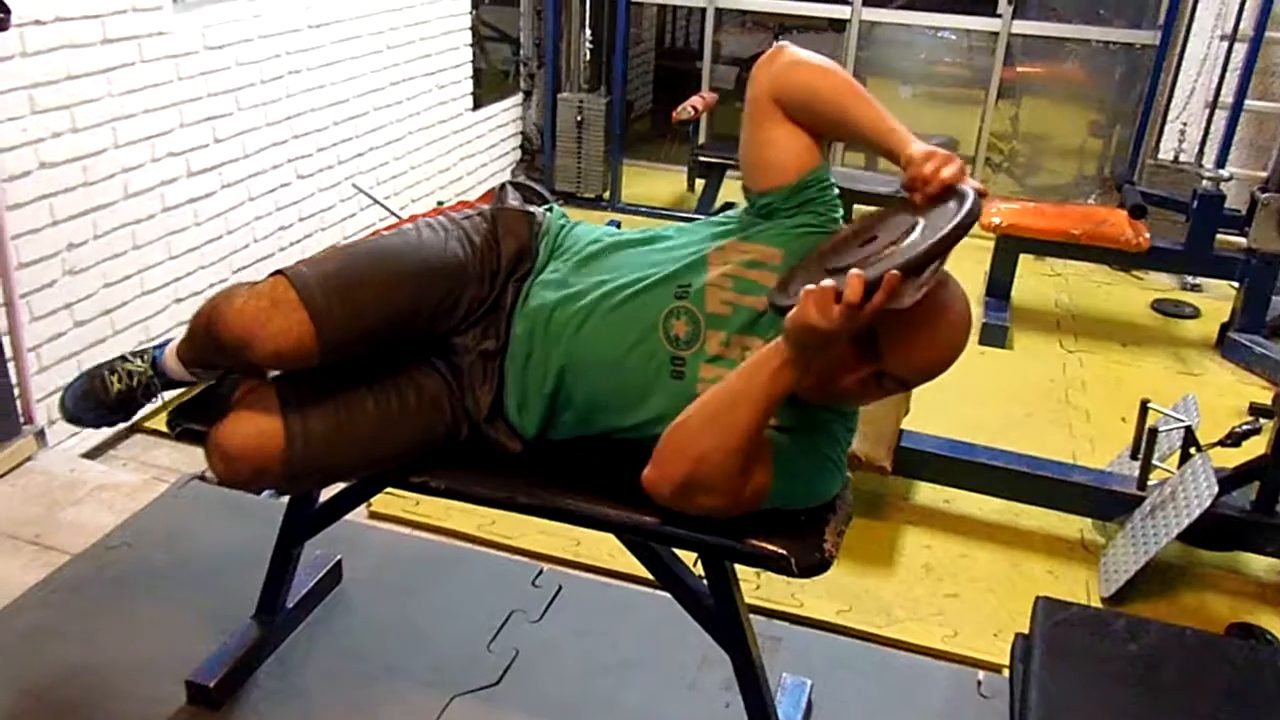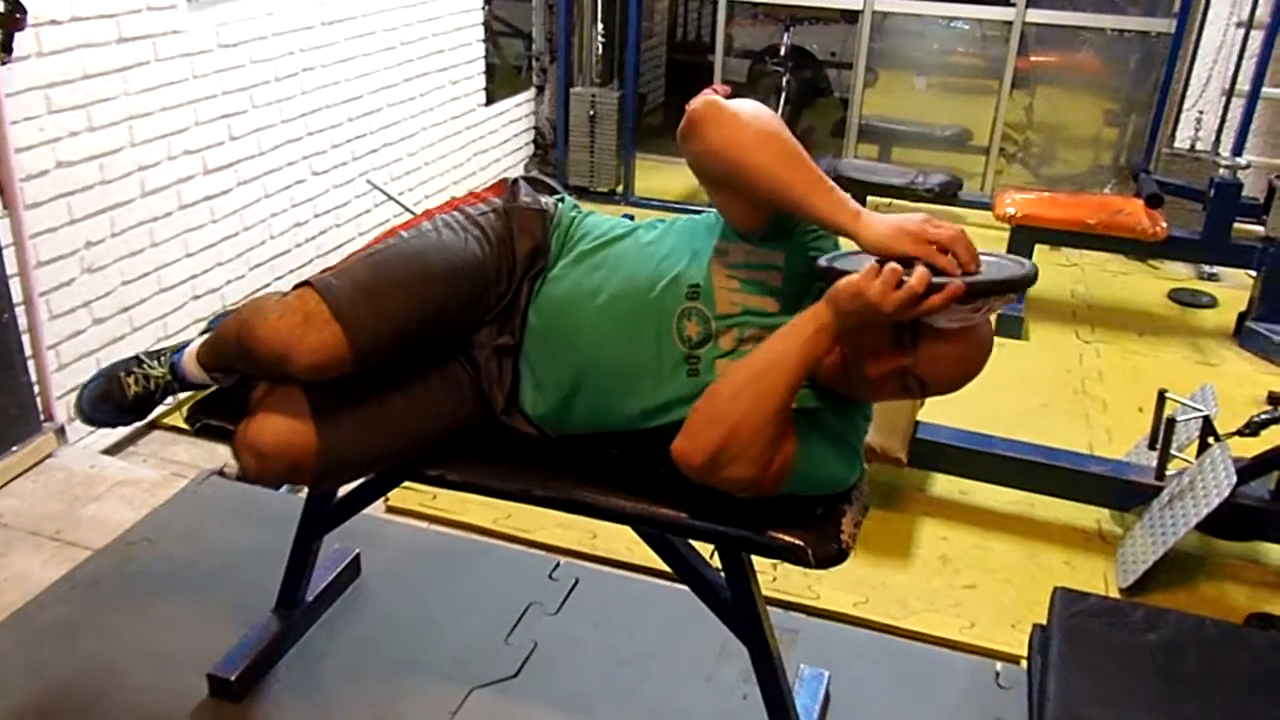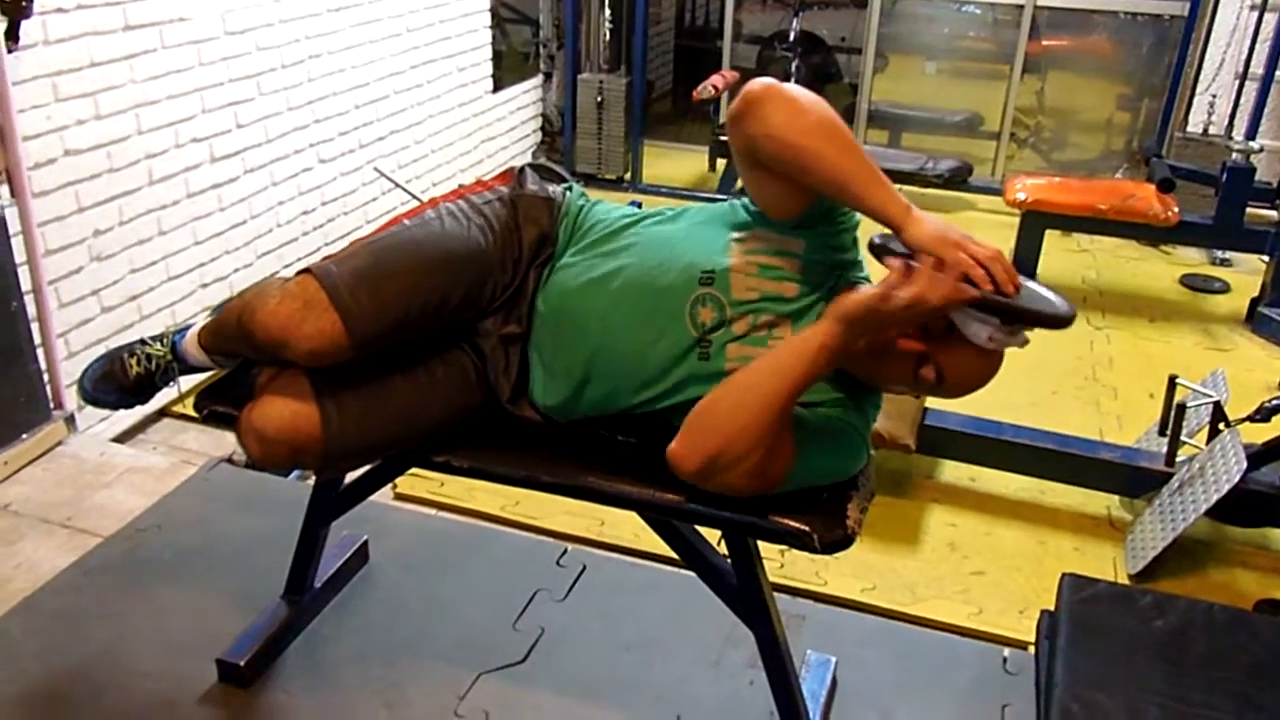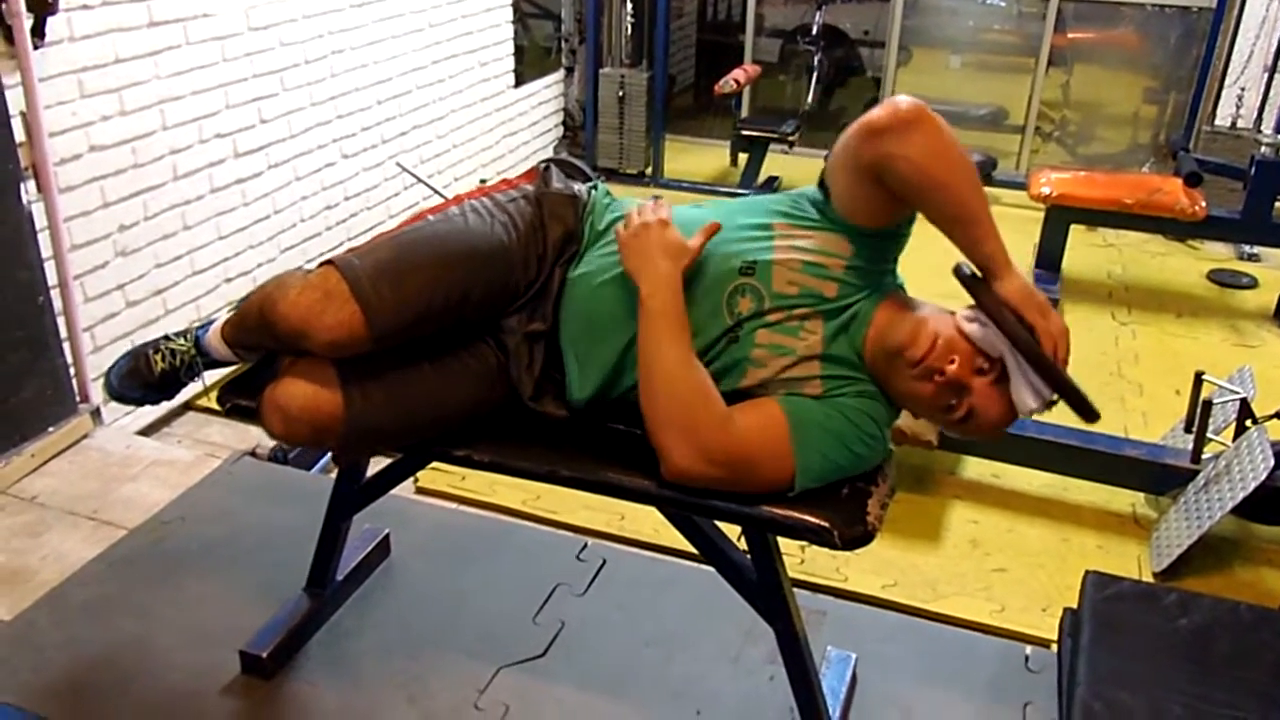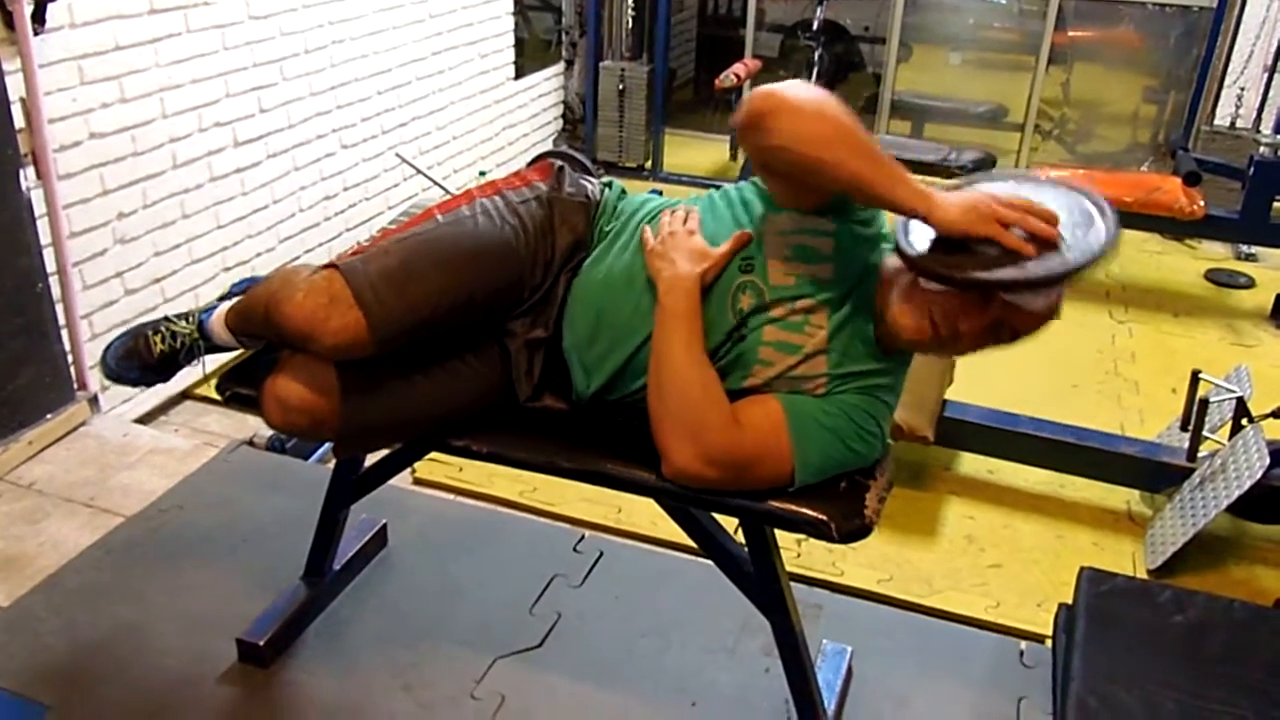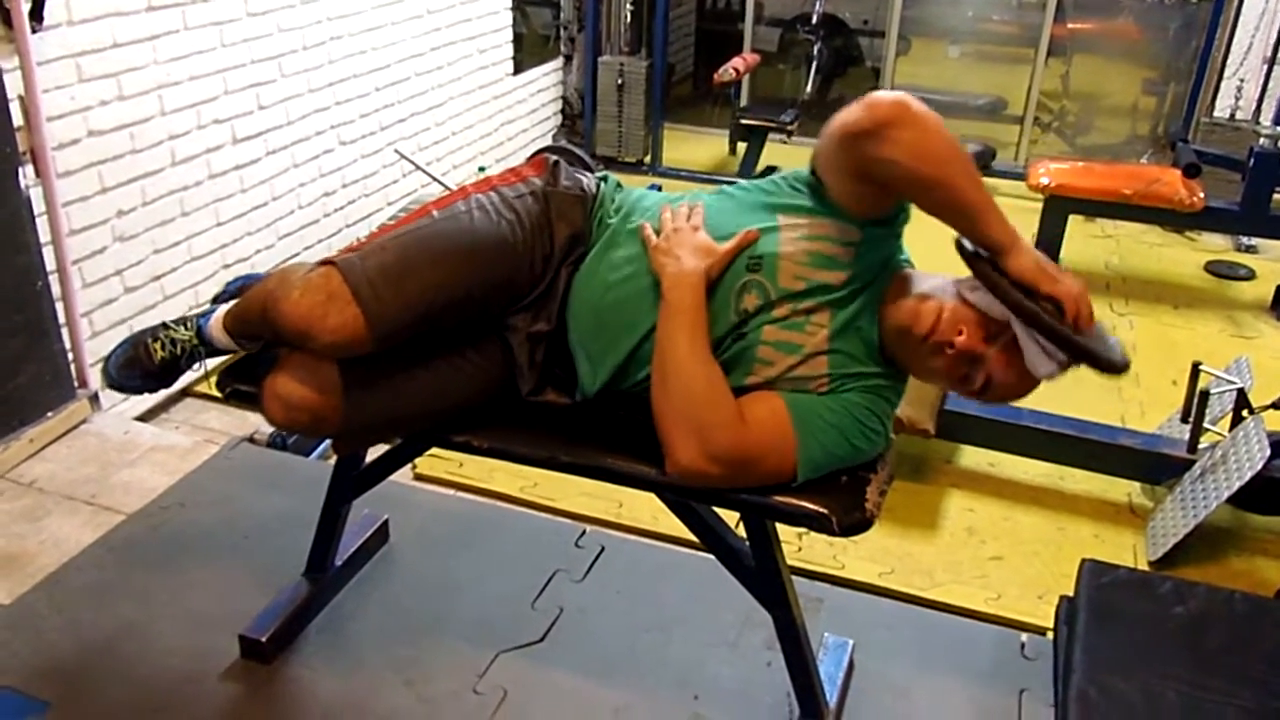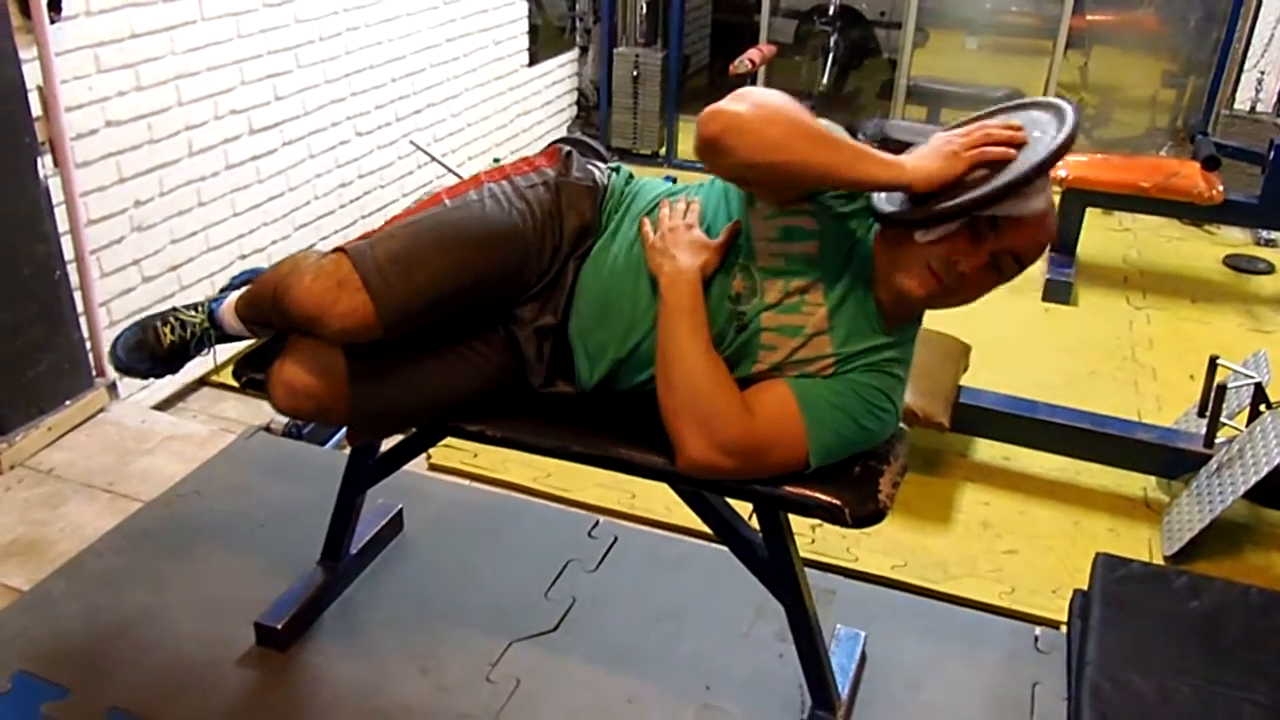
dt=0.7s
person 1, frame 1
left shoulder: (813, 454)
right shoulder: (807, 237)
left elbow: (675, 480)
right elbow: (779, 72)
left wrist: (790, 354)
right wrist: (905, 145)
left hip: (486, 395)
left knee: (239, 450)
right knee: (257, 327)
left ankle: (232, 381)
right ankle: (183, 360)
person 1, frame 2
left shoulder: (830, 442)
right shoulder: (807, 239)
left elbow: (704, 452)
right elbow: (710, 122)
left wrist: (828, 321)
right wrist: (857, 220)
left hip: (505, 385)
left knee: (269, 447)
right knee: (301, 337)
left ankle: (240, 380)
right ankle: (202, 359)
person 1, frame 3
left shoulder: (833, 429)
right shoulder: (827, 237)
left elbow: (701, 456)
right elbow: (760, 108)
left wrist: (841, 335)
right wrist: (913, 220)
left hip: (511, 371)
left knee: (274, 431)
right knee: (296, 324)
left ankle: (241, 368)
right ankle: (199, 344)
person 1, frame 4
left shoulder: (849, 428)
right shoulder: (864, 244)
left elbow: (692, 453)
right elbow: (901, 126)
left wrist: (658, 283)
right wrist: (1005, 278)
left hip: (538, 364)
left knee: (297, 409)
right knee: (317, 313)
left ankle: (255, 369)
right ankle: (222, 336)
person 1, frame 5
left shoulder: (854, 414)
right shoulder: (852, 222)
left elbow: (696, 455)
right elbow: (770, 111)
left wrist: (678, 285)
right wrist: (936, 202)
left hip: (540, 366)
left knee: (295, 403)
right knee: (324, 318)
left ankle: (266, 336)
right ankle: (232, 319)
person 1, frame 6
left shoulder: (854, 417)
right shoulder: (864, 229)
left elbow: (698, 453)
right elbow: (884, 118)
left wrist: (684, 281)
right wrist: (1014, 252)
left hip: (540, 355)
left knee: (296, 401)
right knee: (321, 315)
left ankle: (270, 329)
right ankle: (230, 321)
person 1, frame 7
left shoulder: (866, 391)
right shoulder: (847, 194)
left elbow: (710, 445)
right elbow: (726, 128)
left wrist: (681, 277)
right wrist: (908, 166)
left hip: (544, 348)
left knee: (303, 386)
right knee: (330, 298)
left ankle: (273, 311)
right ankle: (240, 308)
